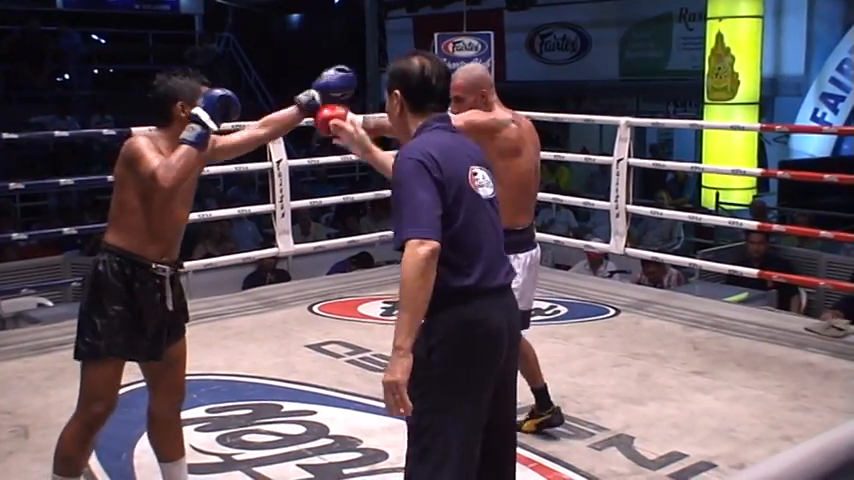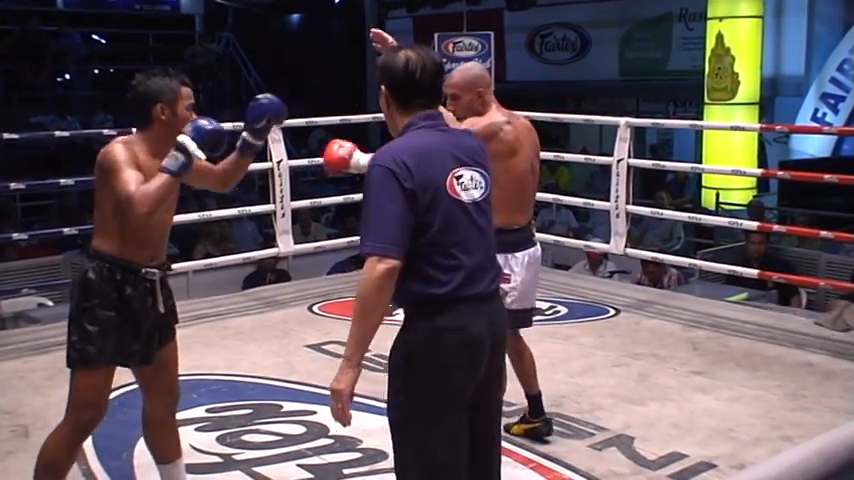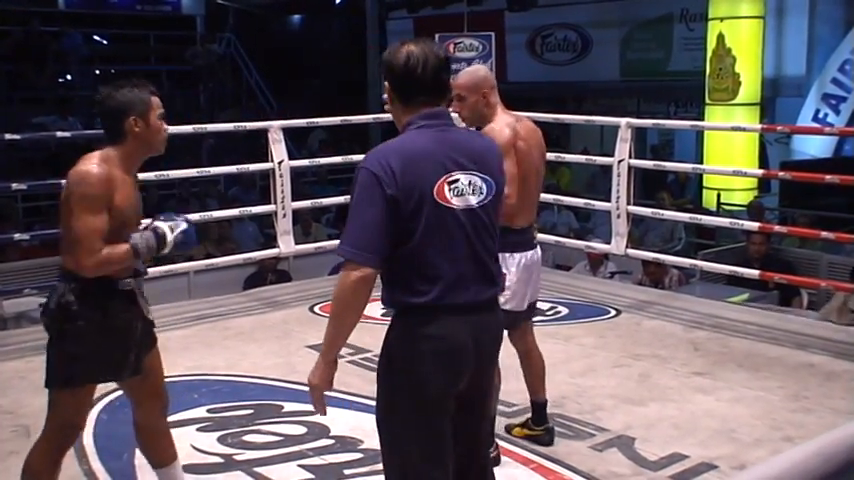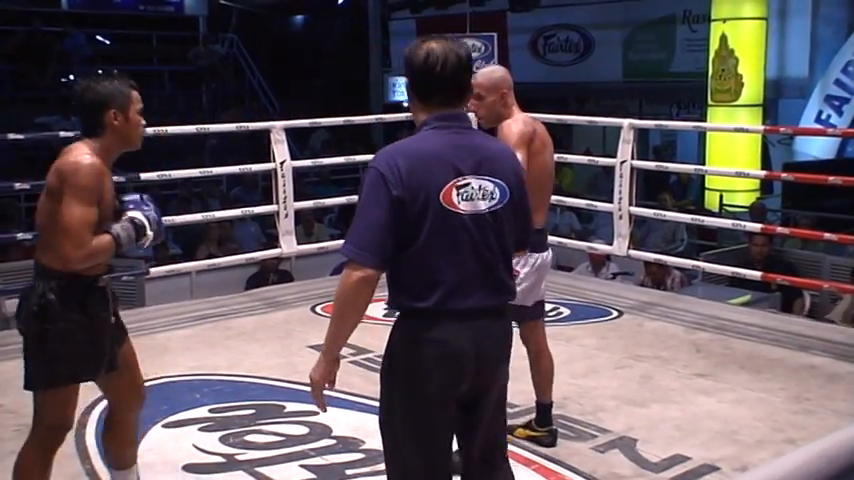
dt=0.2s
person 1, frame 1
left shoulder: (417, 156)
right shoulder: (467, 149)
left elbow: (423, 250)
left wrist: (402, 350)
right wrist: (366, 147)
left hip: (459, 323)
right hip: (501, 313)
person 1, frame 2
left shoulder: (392, 162)
right shoulder: (471, 146)
left elbow: (384, 265)
left wrist: (350, 363)
left hip: (435, 332)
right hip: (490, 318)
person 1, frame 3
left shoulder: (385, 163)
right shoulder: (487, 150)
left elbow: (360, 272)
left wrist: (327, 358)
left hip: (422, 337)
right hip: (484, 326)
person 1, frame 4
left shoulder: (395, 163)
right shoulder: (505, 158)
left elbow: (362, 274)
left wrist: (329, 355)
left hip: (424, 341)
right hip: (492, 334)
person 2, frame 1
left shoulder: (193, 148)
right shoulder: (141, 146)
left elbow: (260, 132)
right elbow: (165, 181)
left wrist: (313, 98)
right wrist: (201, 127)
left hip: (163, 284)
right hip: (119, 282)
left knee: (168, 399)
right knee: (94, 409)
person 2, frame 2
left shoulder: (170, 151)
right shoulder: (119, 153)
left elbow: (221, 180)
right elbow: (140, 208)
left wrist: (253, 137)
right wrist: (183, 156)
left hip: (151, 287)
right hip: (107, 288)
left knee: (163, 400)
right knee: (85, 414)
person 2, frame 3
left shoulder: (126, 172)
right shoulder: (92, 174)
right elbow: (87, 260)
left wrist: (160, 233)
right wrist: (151, 242)
left hip: (121, 299)
right hip: (83, 307)
left knee: (154, 405)
right knee: (65, 429)
person 2, frame 4
left shoulder: (93, 163)
right shoulder: (82, 165)
right elbow: (72, 253)
left wrist: (123, 219)
right wrist: (129, 231)
left hip: (90, 298)
right hip: (59, 304)
left knee: (130, 397)
right knee: (53, 426)
person 3, frame 1
left shoulder: (494, 125)
right shoulder: (520, 126)
left wrist: (363, 127)
left hip: (507, 251)
right hip: (519, 244)
right ankle: (545, 408)
person 3, frame 2
left shoulder: (489, 128)
right shoulder: (520, 126)
left hip: (505, 252)
right hip: (519, 244)
right knee: (508, 335)
right ankle: (536, 416)
person 3, frame 3
left shoulder: (497, 132)
right shoulder: (527, 128)
left elbow: (506, 199)
left hip: (504, 252)
right hip: (525, 247)
right knee: (523, 338)
right ankle: (539, 422)
person 3, frame 4
left shoulder: (514, 129)
right shoulder: (534, 128)
left hip: (515, 250)
right hip: (535, 246)
right knee: (534, 337)
right ankle: (543, 423)
